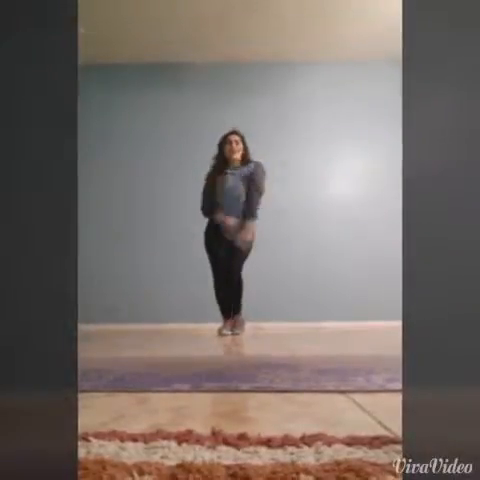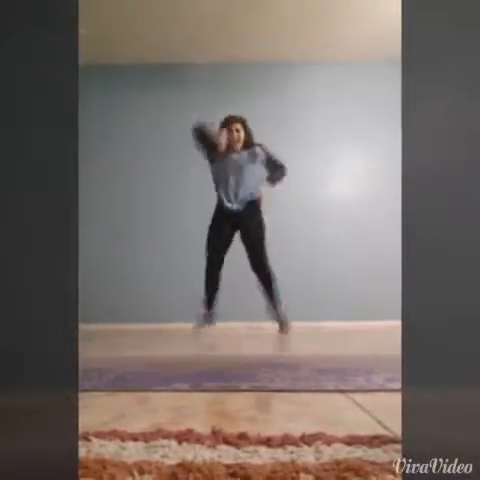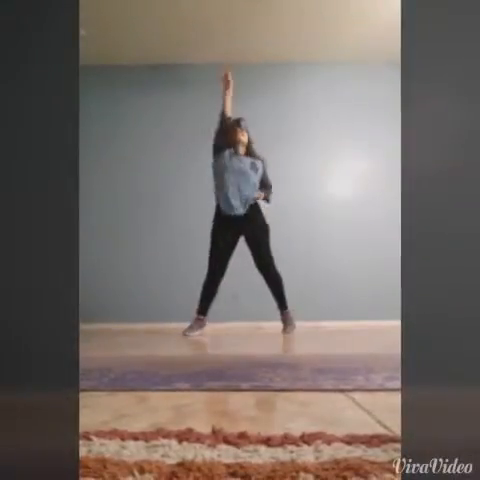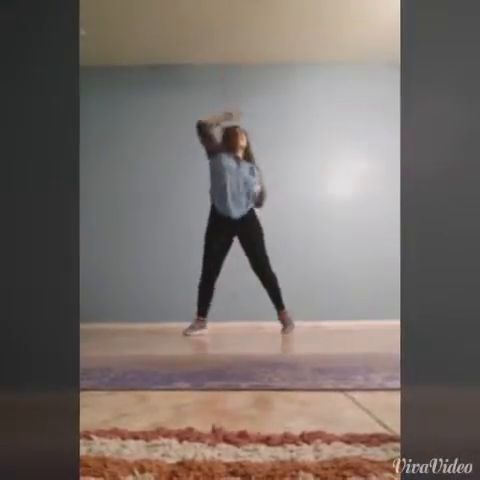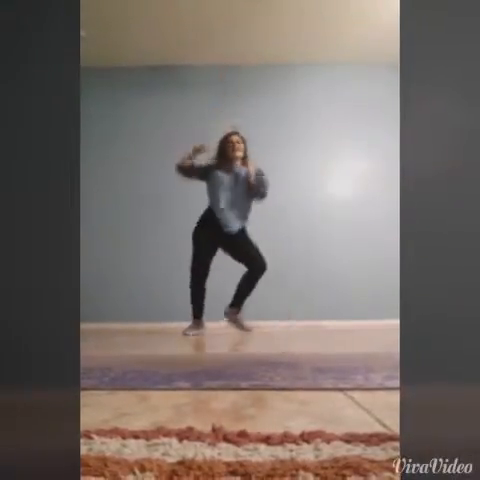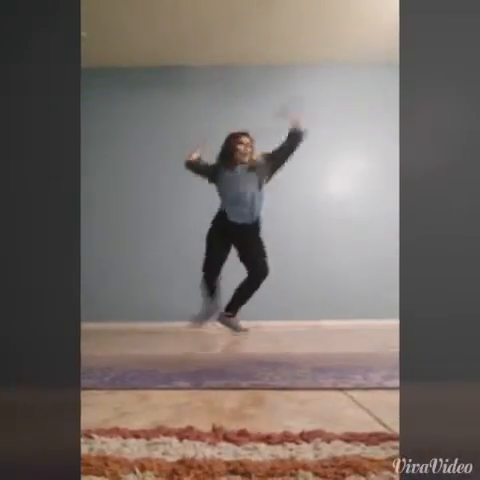
dt=0.2s
person 1, frame 1
left shoulder: (254, 169)
right shoulder: (215, 174)
left elbow: (255, 197)
right elbow: (206, 208)
left wrist: (249, 227)
right wrist: (224, 220)
left hip: (243, 232)
right hip: (217, 231)
left knee: (233, 272)
right knee: (220, 274)
left ankle: (237, 316)
right ankle: (227, 318)
person 1, frame 2
left shoulder: (258, 152)
right shoulder: (217, 153)
left elbow: (280, 169)
right elbow: (198, 131)
left wrist: (266, 183)
right wrist: (216, 135)
left hip: (250, 213)
right hip: (224, 214)
left knee: (259, 262)
right knee: (214, 262)
left ankle: (277, 310)
right ankle: (208, 311)
person 1, frame 3
left shoulder: (256, 163)
right shoulder: (221, 153)
left elbow: (266, 187)
right elbow: (225, 121)
left wrist: (263, 194)
right wrist: (228, 90)
left hip: (252, 217)
right hip: (225, 218)
left knee: (266, 266)
right knee: (215, 270)
left ankle: (285, 312)
right ankle: (201, 318)
person 1, frame 4
left shoulder: (253, 168)
right shoulder: (218, 155)
left elbow: (259, 199)
right elbow: (202, 127)
left wrist: (259, 195)
right wrist: (224, 118)
left hip: (246, 220)
right hip: (220, 219)
left knee: (263, 267)
right knee: (209, 271)
left ankle: (282, 313)
right ankle: (201, 319)
person 1, frame 5
left shoulder: (252, 172)
right shoulder: (214, 171)
left elbow: (260, 193)
right elbow: (182, 169)
left wrist: (252, 175)
right wrist: (195, 153)
left hip: (235, 231)
right hip: (209, 226)
left knee: (258, 265)
right knee: (199, 273)
left ankle: (234, 311)
right ankle: (197, 321)
person 1, frame 6
left shoulder: (263, 165)
right shoulder: (220, 170)
left elbow: (290, 145)
right elbow: (191, 164)
left wrist: (296, 128)
right wrist: (197, 153)
left hip: (249, 228)
right hip: (223, 225)
left knee: (259, 272)
right knee: (211, 270)
left ankle: (229, 314)
right ankle: (211, 305)
